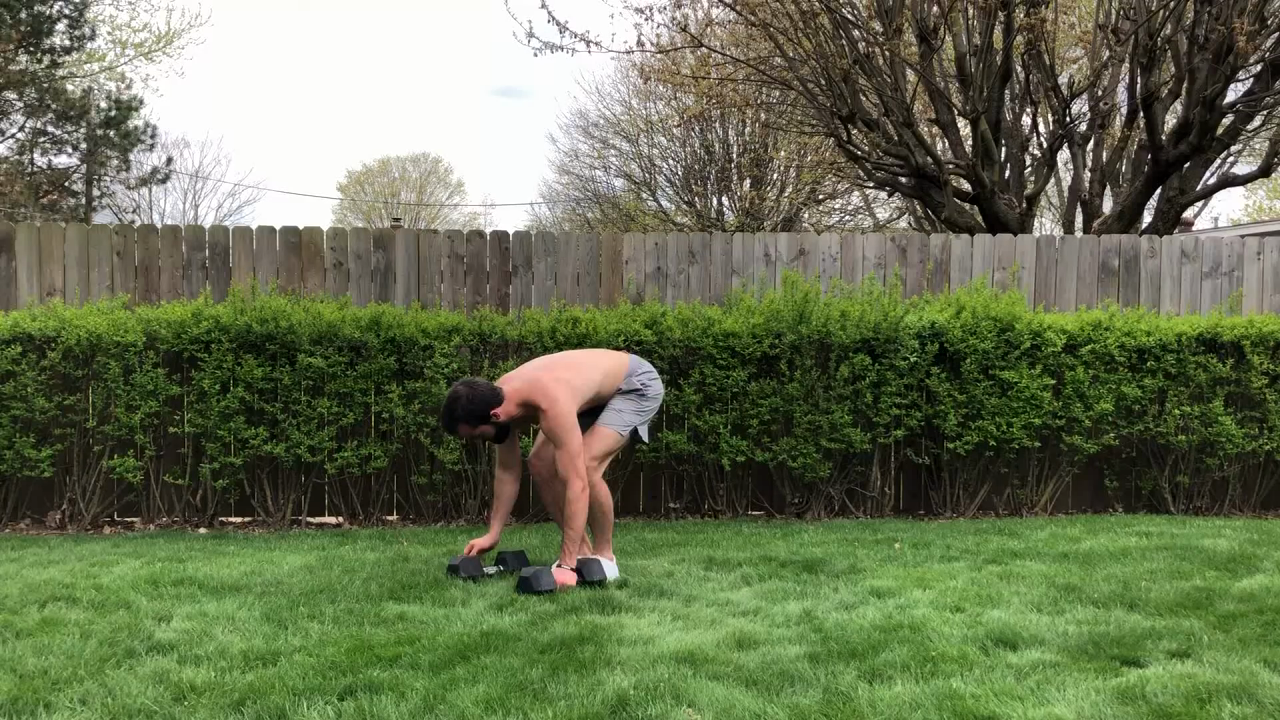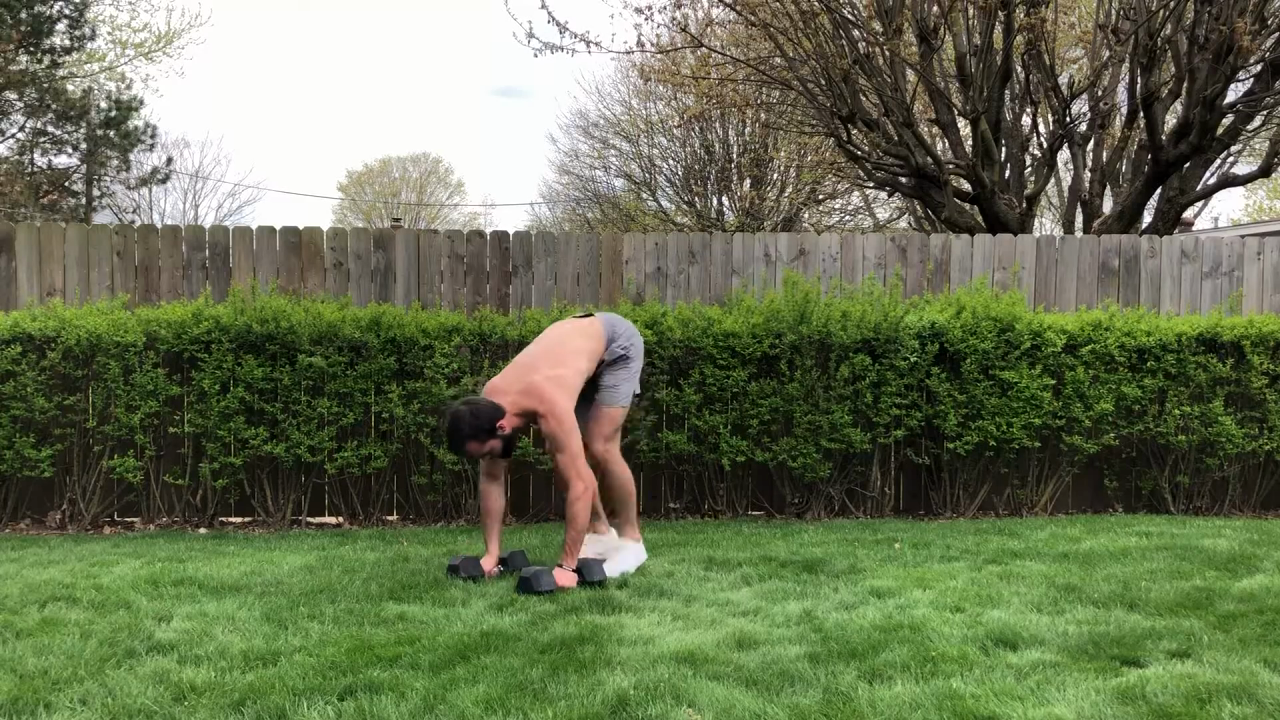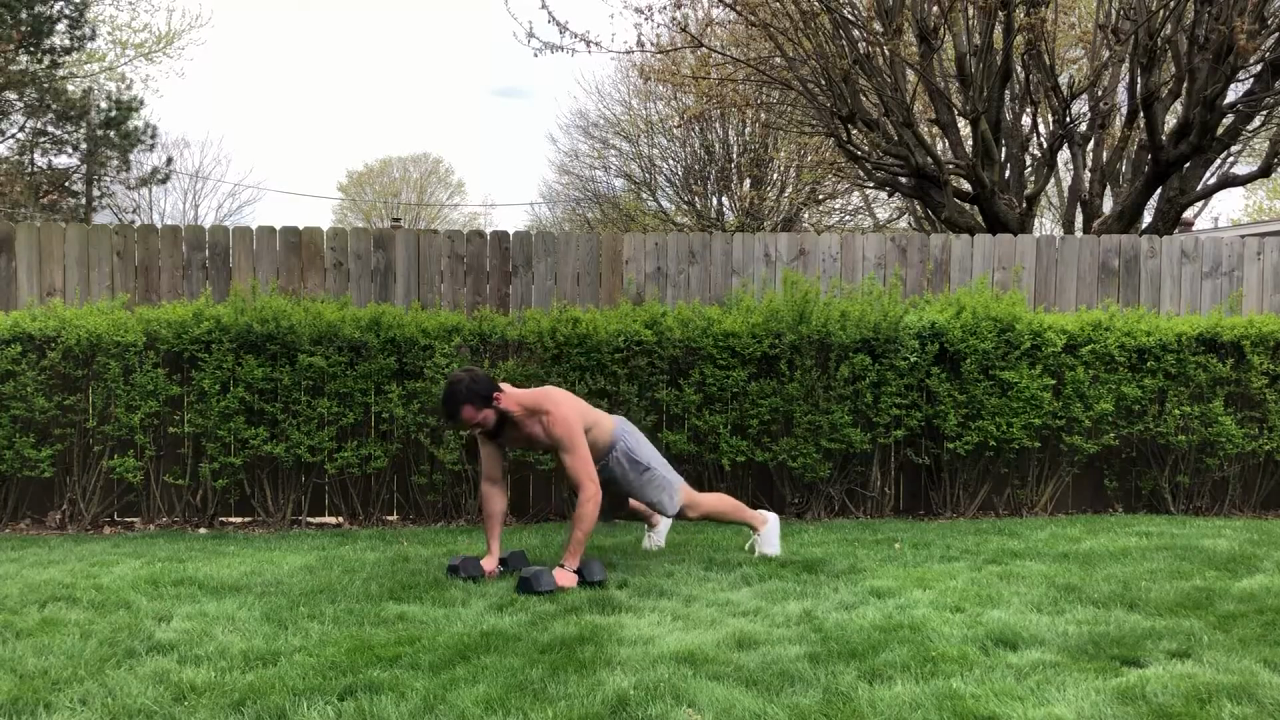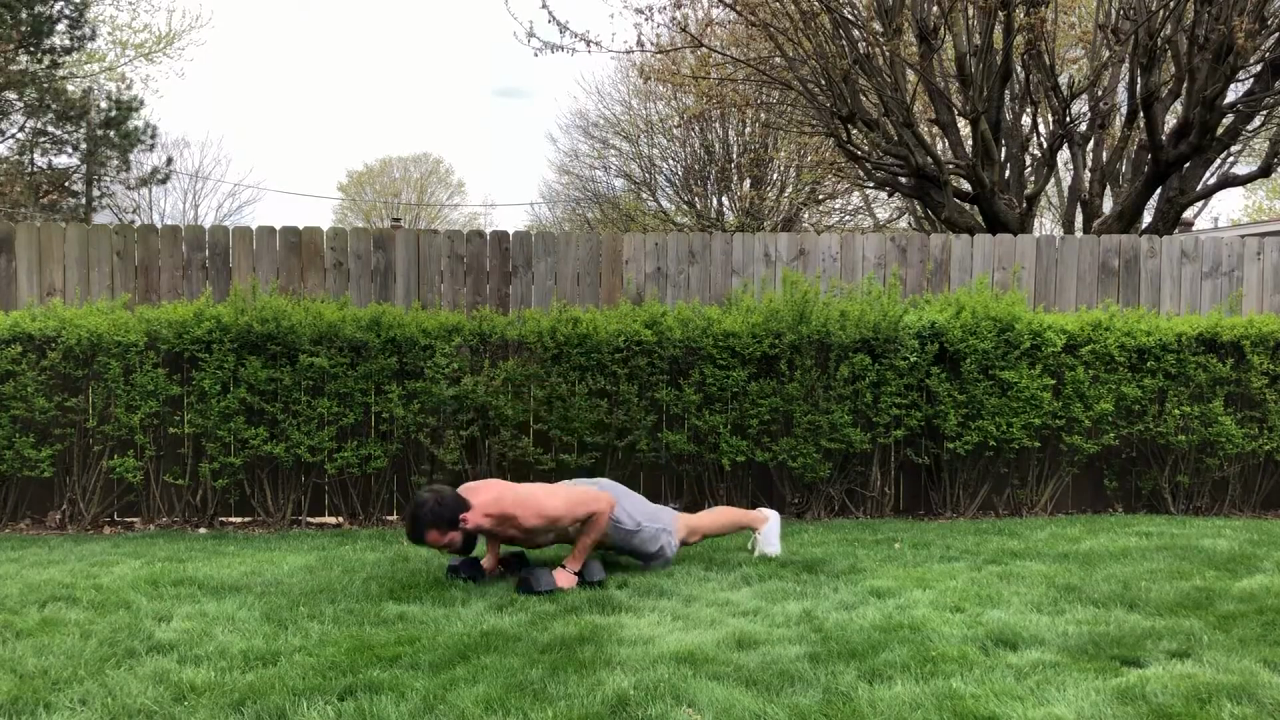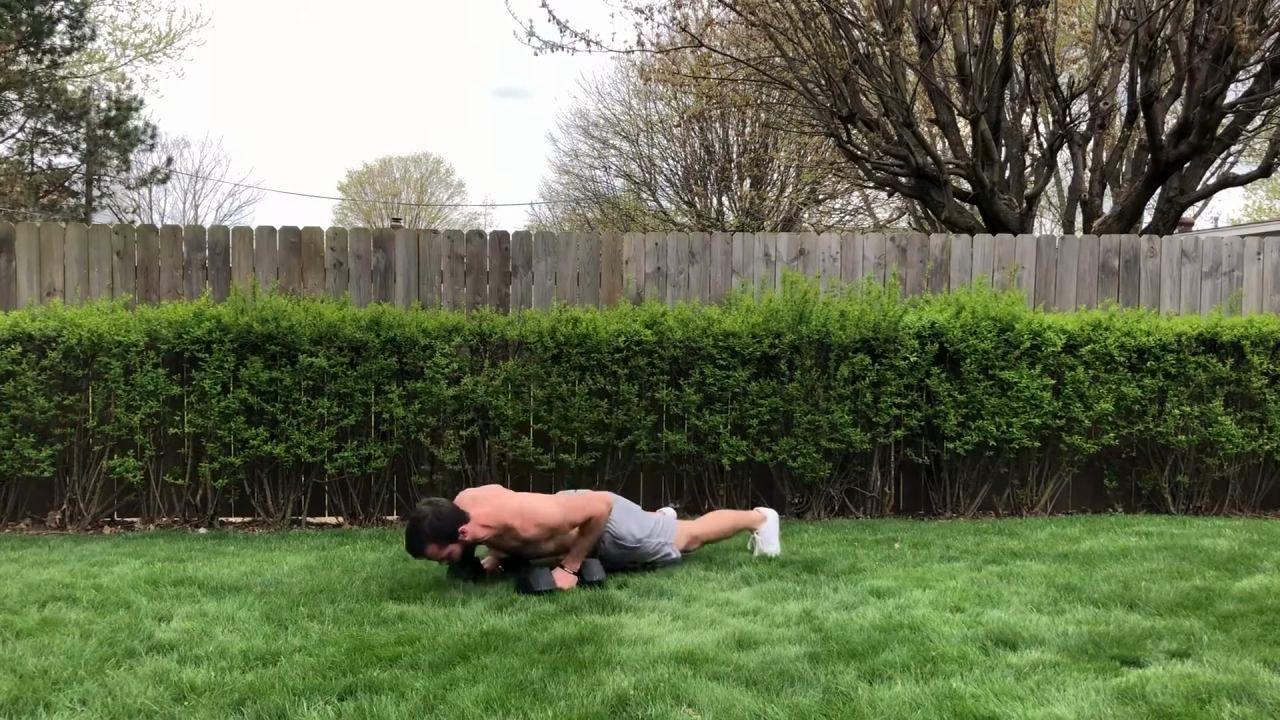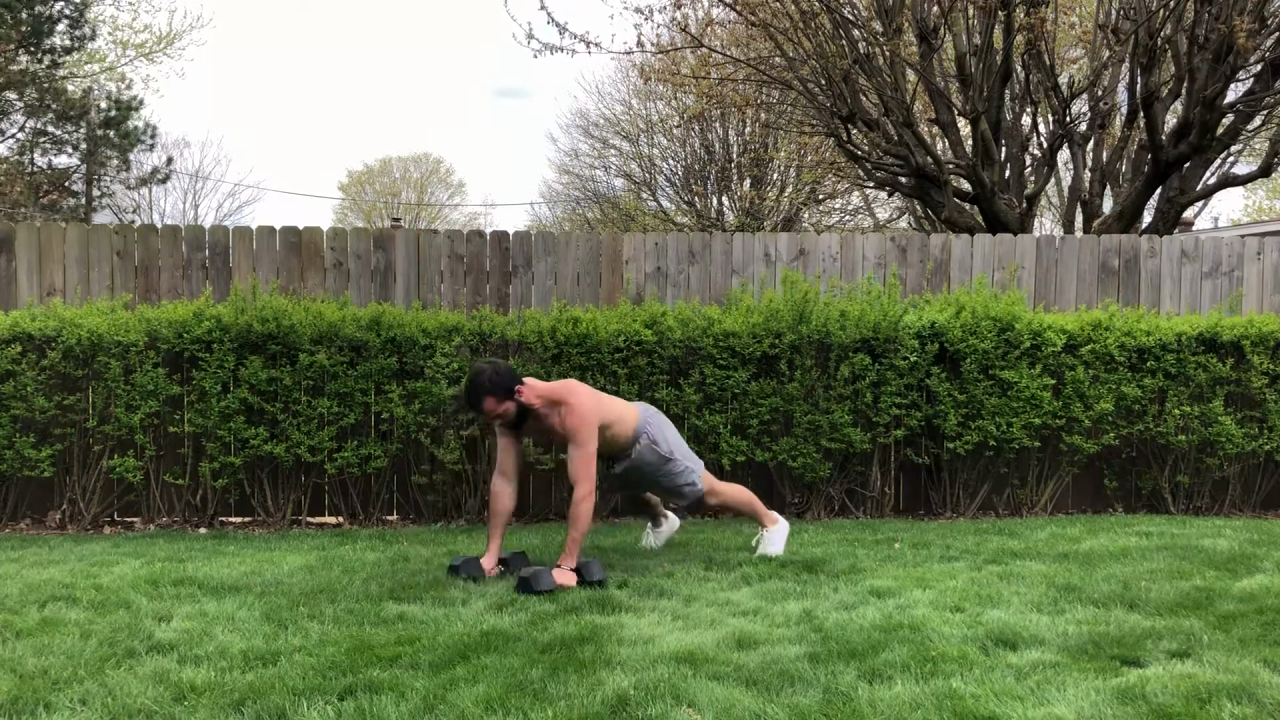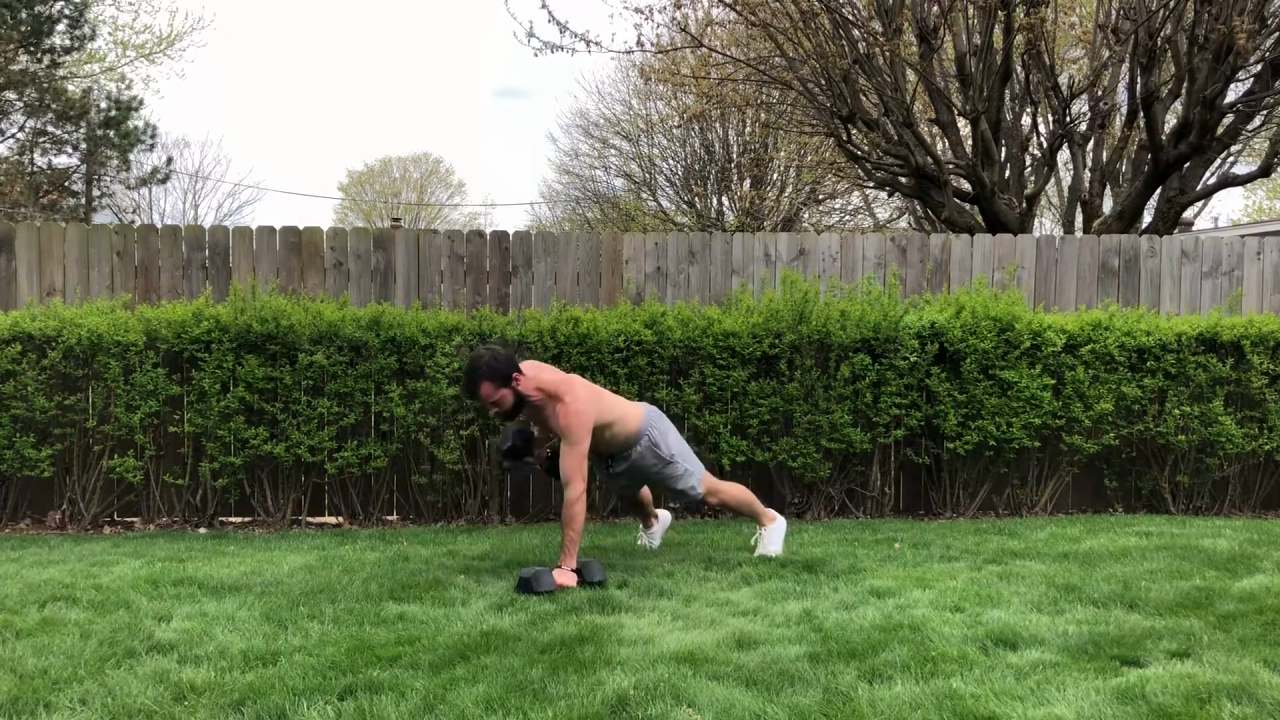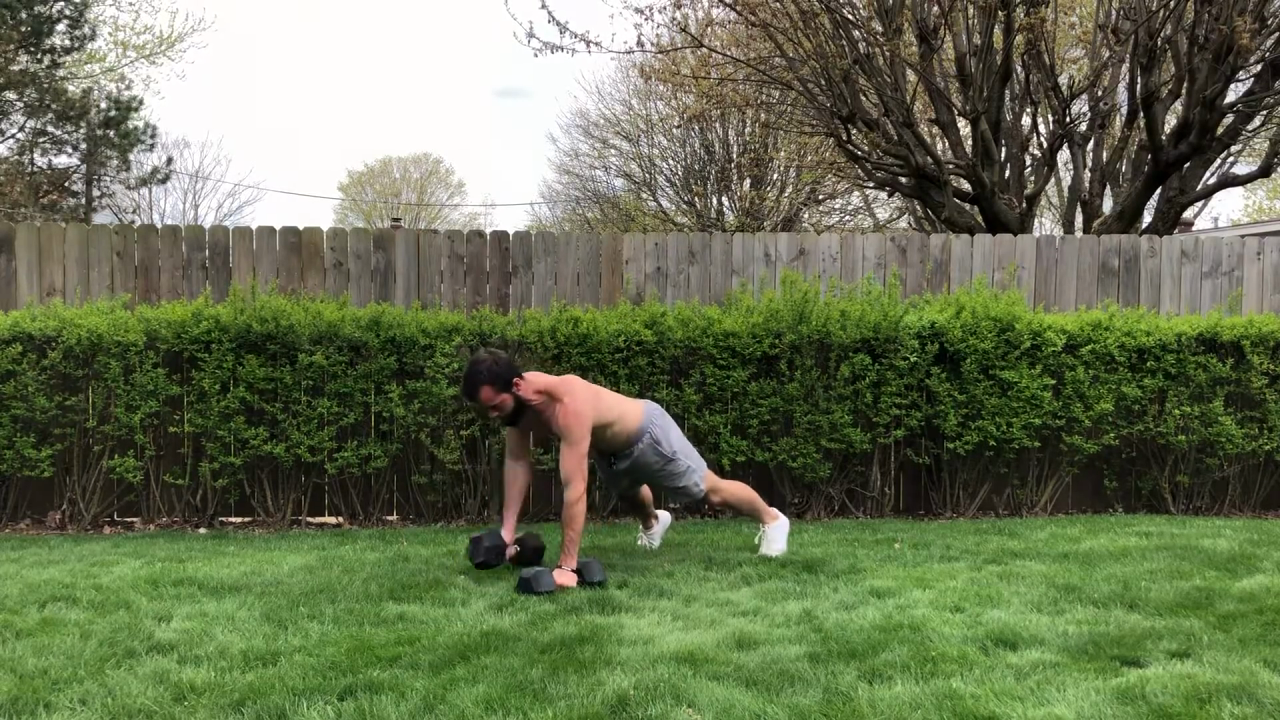
dt=0.5s
person 1, frame 1
left shoulder: (550, 404)
right shoulder: (500, 397)
left elbow: (577, 484)
right elbow: (507, 470)
left wrist: (567, 565)
right wrist: (492, 535)
left hip: (638, 384)
right hip: (599, 388)
left knee: (586, 465)
right knee: (540, 465)
left ankle: (604, 556)
right ankle: (583, 552)
person 1, frame 2
left shoulder: (547, 410)
right shoulder: (487, 406)
left elbow: (580, 485)
right elbow: (491, 480)
left wrist: (566, 566)
right wrist: (491, 552)
left hip: (618, 341)
left knee: (601, 448)
right knee: (562, 453)
left ankle: (631, 539)
right ankle: (600, 532)
person 1, frame 3
left shoulder: (554, 414)
right shoulder: (491, 413)
left elbow: (590, 491)
right elbow: (492, 484)
left wrist: (569, 566)
right wrist: (493, 553)
left hip: (620, 447)
right hip: (594, 454)
left knee: (690, 507)
left ankle: (761, 521)
right ankle: (654, 518)
person 1, frame 4
left shoulder: (525, 514)
right shoulder: (467, 496)
left elbow: (603, 504)
left wrist: (571, 566)
right wrist: (492, 551)
left hip: (608, 509)
right hip: (576, 494)
left knee: (689, 529)
left ankle: (760, 519)
right ankle: (658, 512)
person 1, frame 5
left shoulder: (523, 524)
right shoulder: (463, 504)
left elbow: (601, 504)
left wrist: (570, 566)
right wrist: (494, 553)
left hip: (605, 525)
right hip: (573, 507)
left knee: (691, 536)
left ankle: (758, 518)
right ankle: (659, 517)
person 1, frame 6
left shoulder: (573, 405)
right shoulder: (510, 409)
left elbow: (585, 491)
right elbow: (503, 479)
left wrist: (566, 565)
right wrist: (492, 553)
left hip: (646, 434)
right hip: (613, 450)
left knee: (710, 492)
right knee: (639, 492)
left ankle: (771, 522)
right ankle: (662, 522)
person 1, frame 7
left shoulder: (571, 403)
right shoulder: (521, 379)
left elbow: (575, 489)
left wrist: (567, 565)
right wrist: (539, 437)
left hip: (646, 435)
right hip: (607, 450)
left knee: (709, 492)
right knee: (630, 493)
left ankle: (769, 521)
right ankle: (653, 521)
person 1, frame 8
left shoulder: (569, 404)
right shoulder: (514, 401)
left elbow: (575, 490)
right elbow: (517, 461)
left wrist: (566, 565)
right wrist: (508, 529)
left hip: (648, 434)
right hip: (608, 448)
left knee: (711, 491)
right knee: (629, 491)
left ankle: (771, 519)
right ankle: (653, 522)
